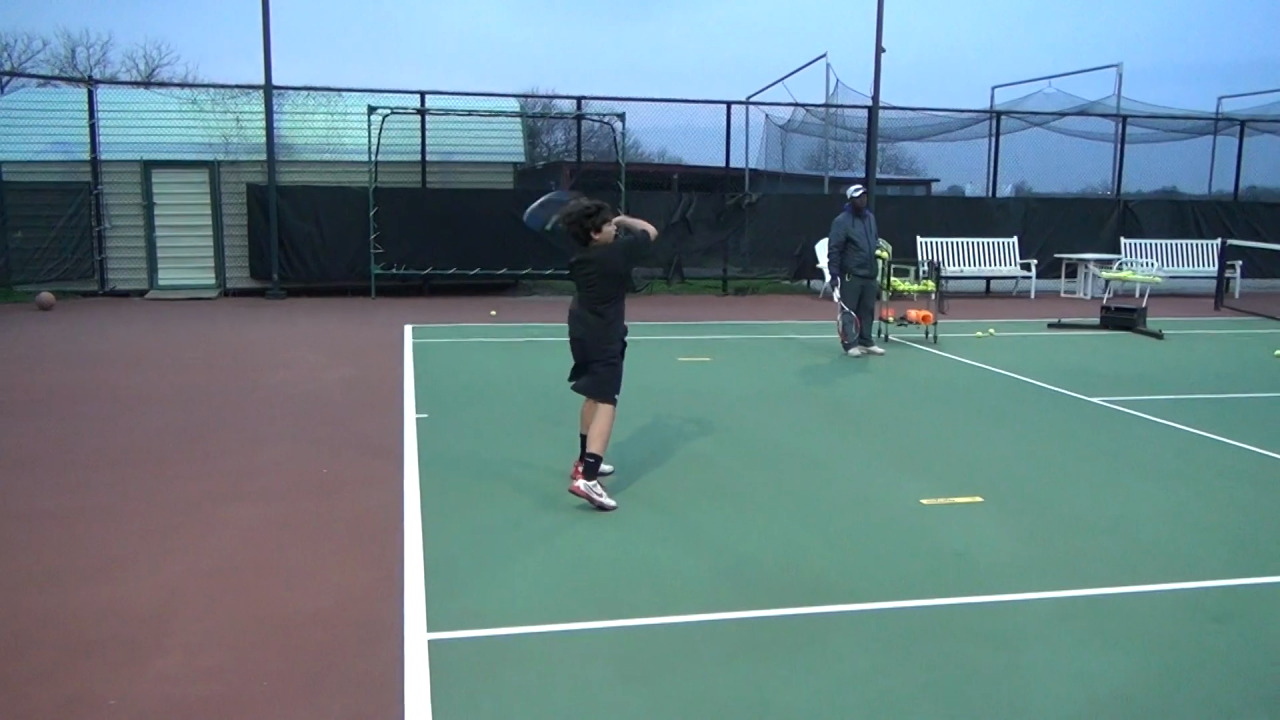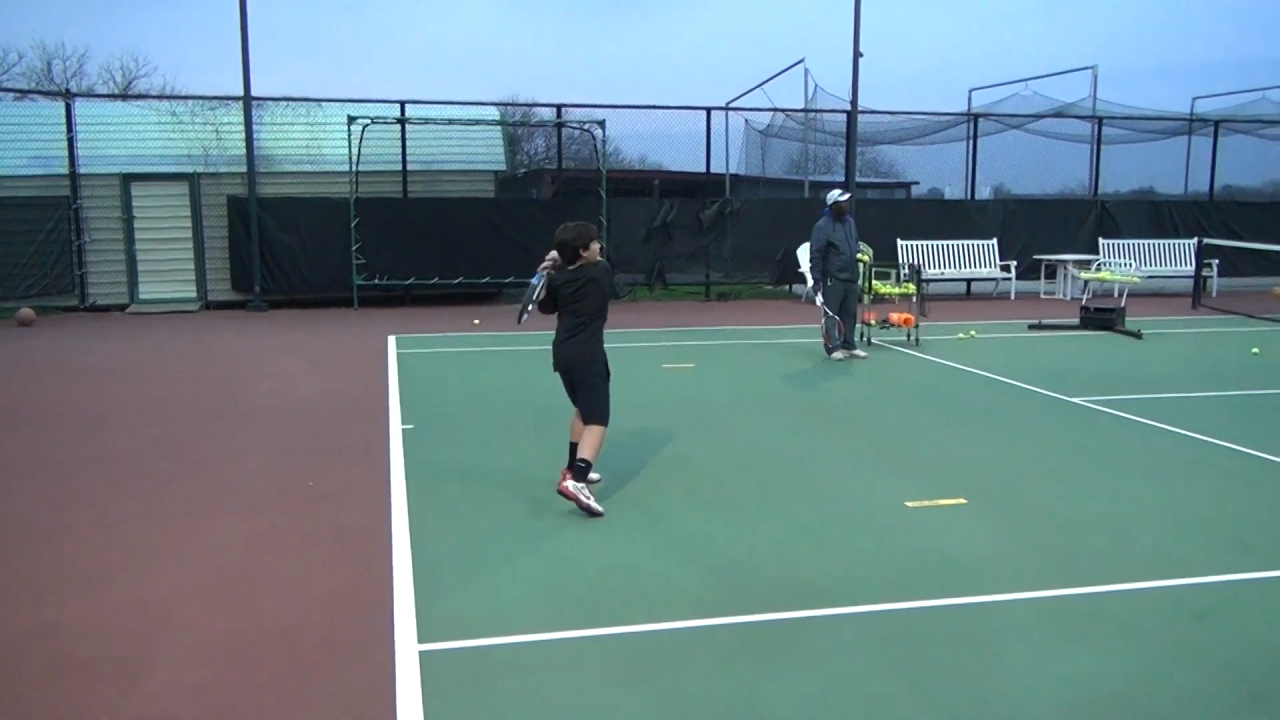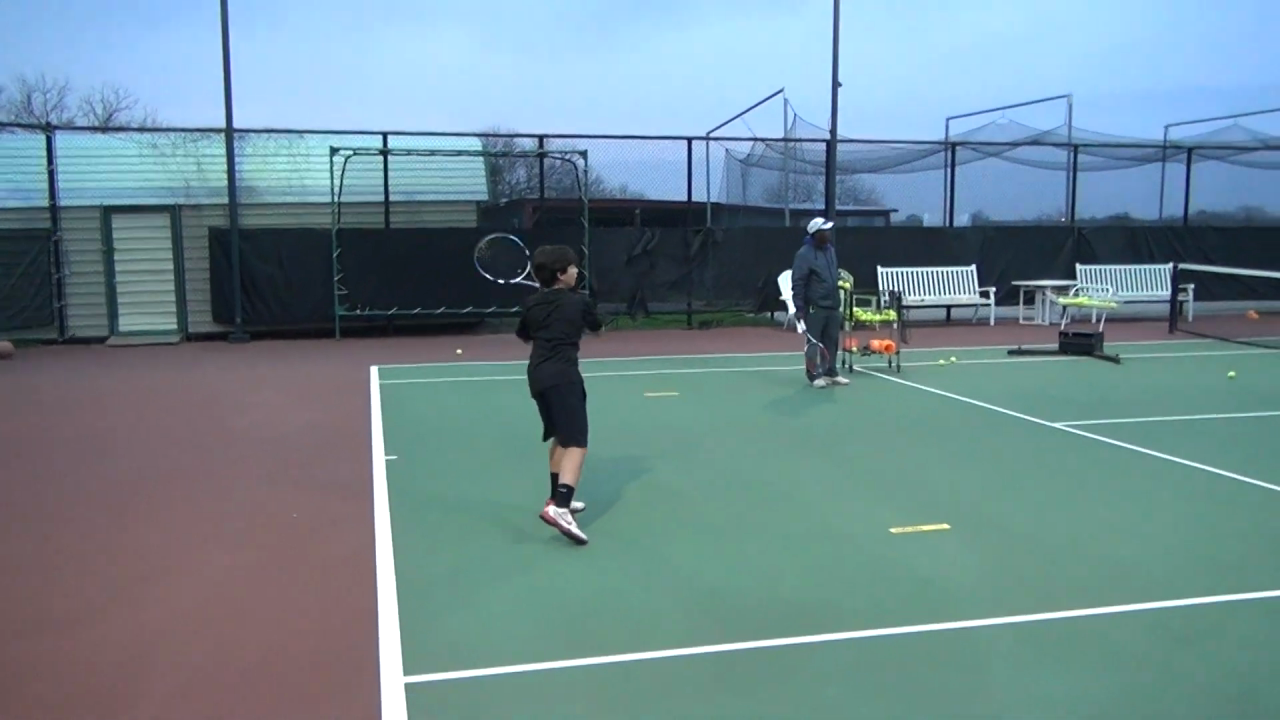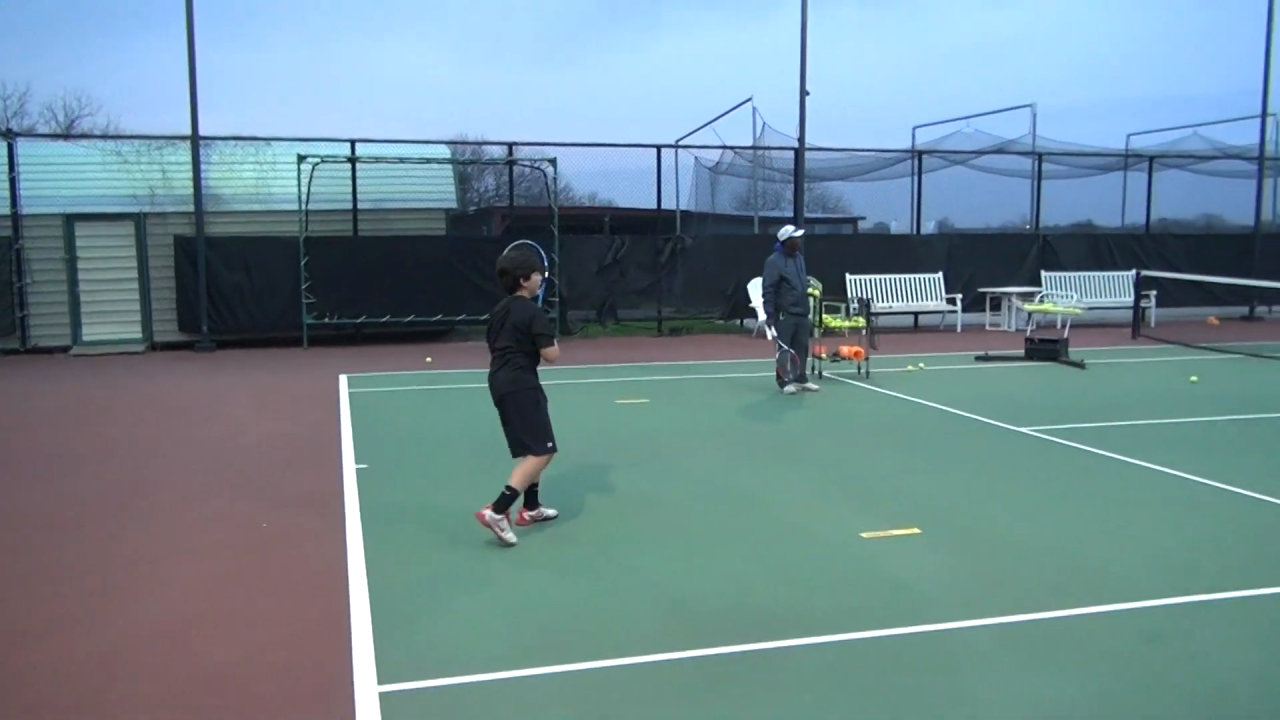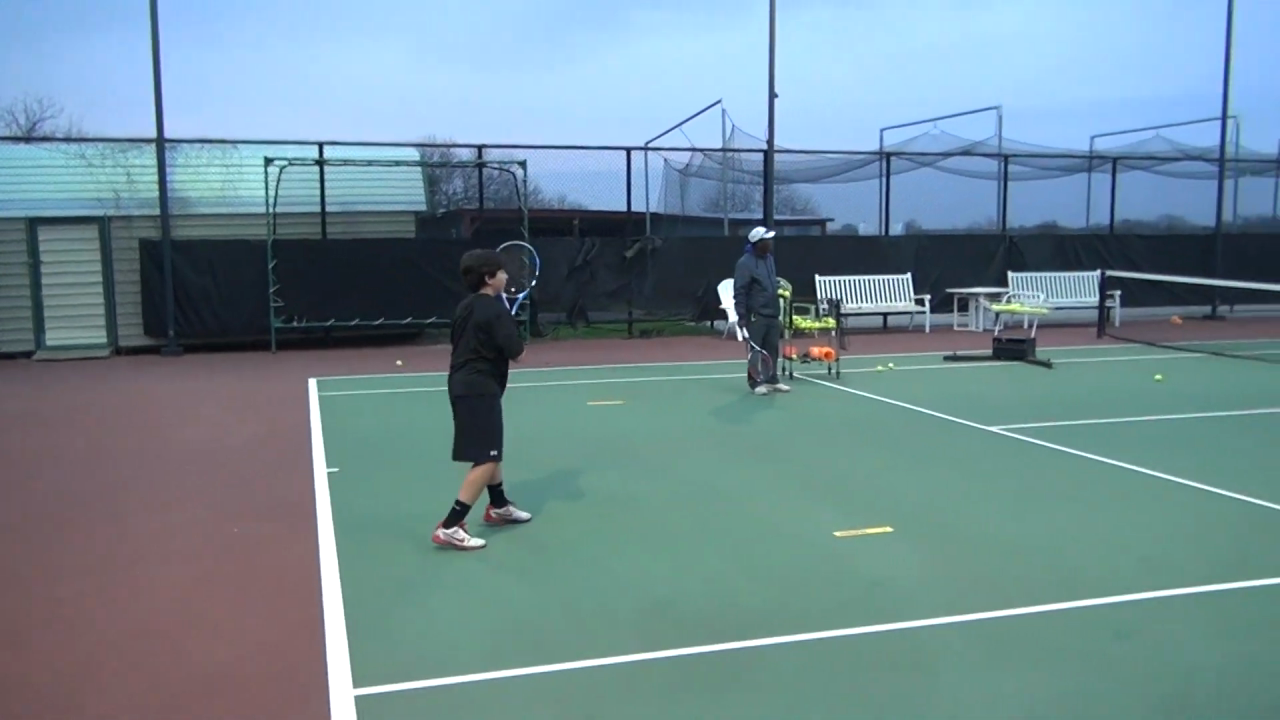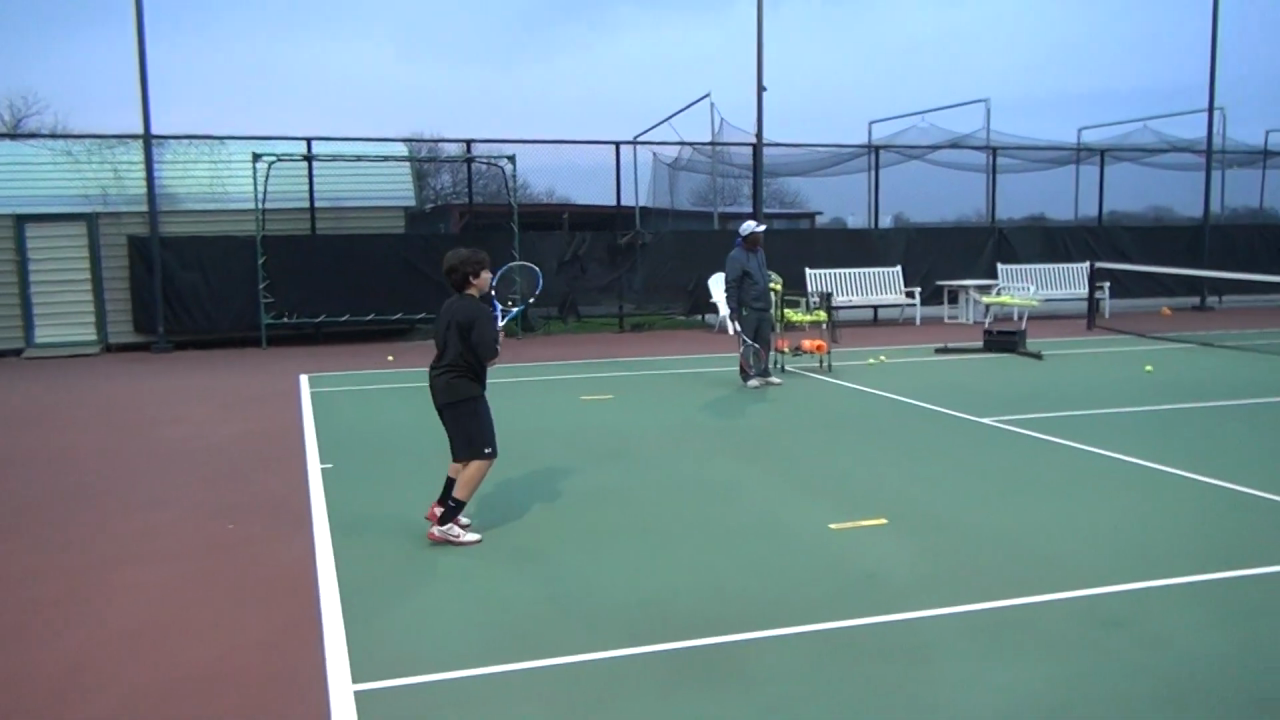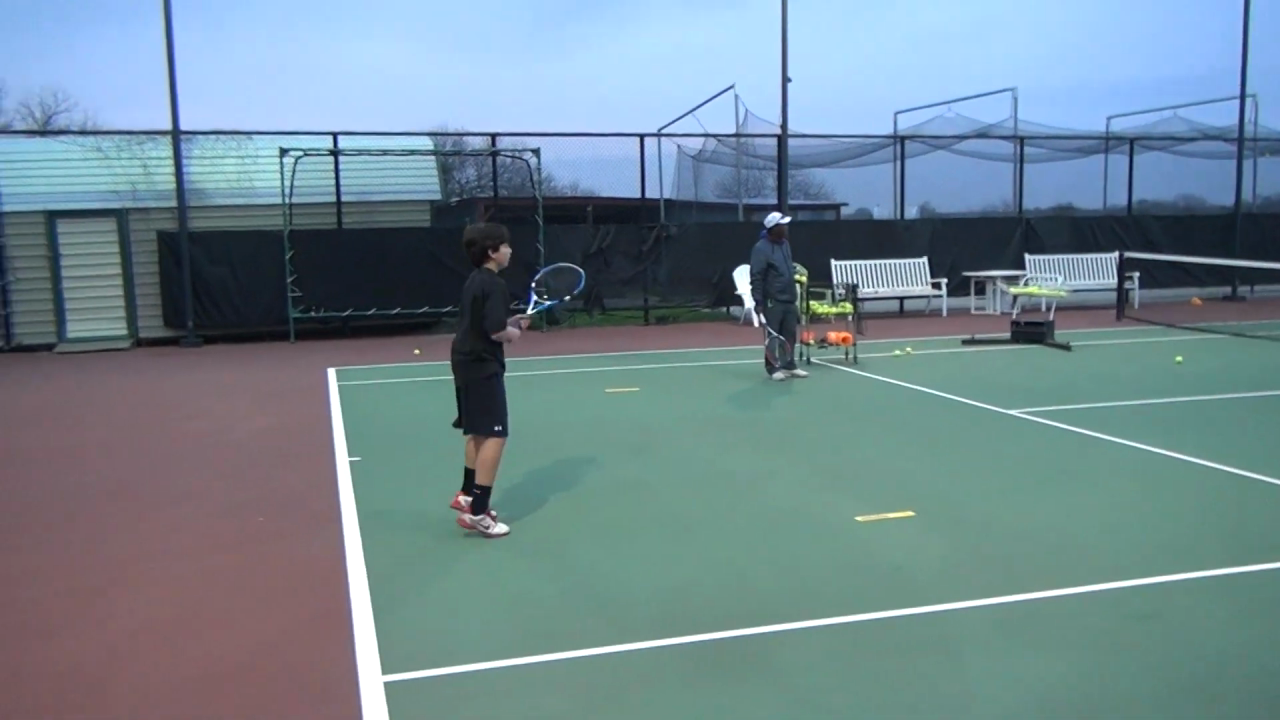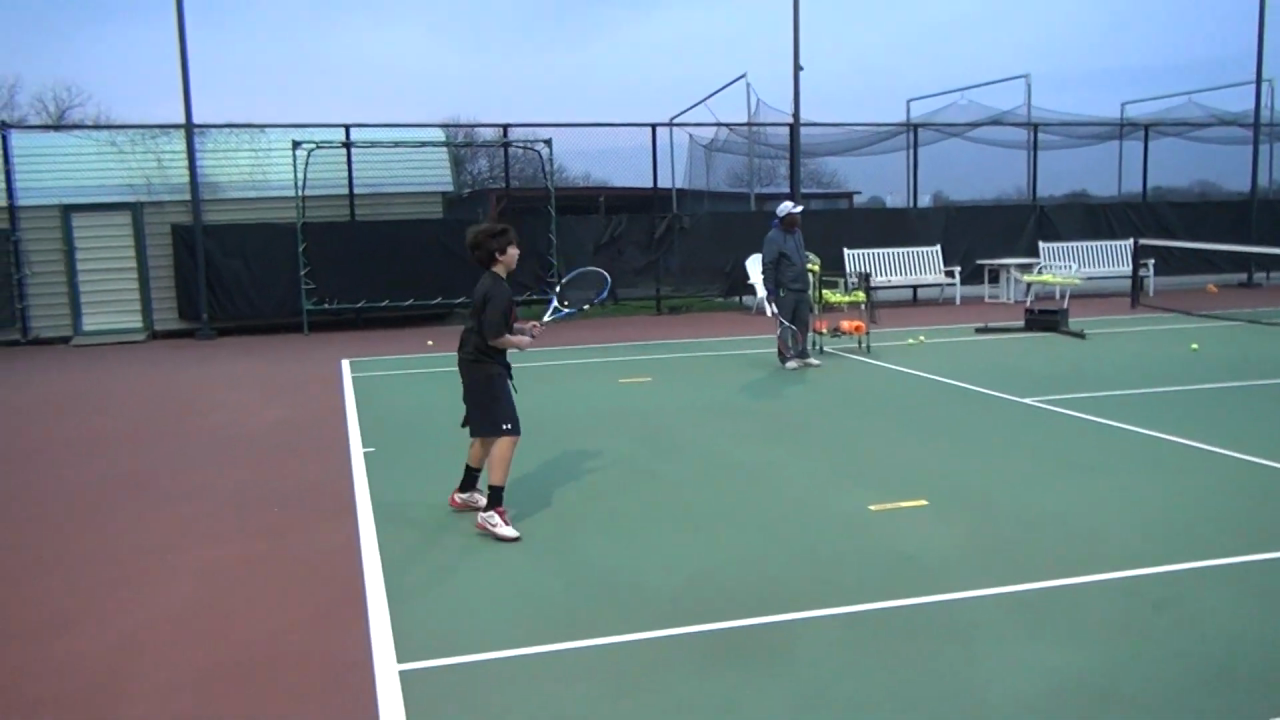
dt=0.2s
person 1, frame 1
left shoulder: (580, 258)
right shoulder: (617, 251)
right elbow: (650, 233)
right wrist: (626, 220)
left hip: (582, 330)
right hip: (603, 334)
left knee: (597, 392)
right knee: (604, 401)
left ankle: (586, 459)
right ankle: (586, 478)
person 1, frame 2
left shoulder: (556, 280)
right shoulder: (601, 272)
left elbow: (544, 307)
left wrist: (558, 259)
right wrist: (560, 259)
left hip: (563, 352)
right hip: (588, 355)
left knee: (584, 409)
right knee: (597, 420)
left ankle: (574, 470)
right ankle: (577, 481)
person 1, frame 3
left shoulder: (532, 303)
right shoulder: (579, 302)
right elbow: (596, 328)
left hip: (538, 375)
right hip: (563, 377)
left knee: (560, 437)
right knee: (576, 444)
left ankle: (558, 499)
right ankle: (559, 507)
person 1, frame 4
left shoulder: (500, 310)
right shoulder: (533, 312)
right elbow: (551, 355)
right wrist: (551, 340)
left hip: (500, 382)
right hip: (521, 385)
left knee: (527, 447)
right knee: (542, 451)
left ankle: (530, 507)
right ankle: (497, 510)
person 1, frame 5
left shoulder: (464, 308)
right shoulder: (498, 311)
right elbow: (517, 354)
right wrist: (514, 340)
left hip: (461, 384)
right hip: (480, 389)
left knee: (487, 452)
right knee: (487, 459)
left ankle: (498, 506)
right ankle: (450, 526)
person 1, frame 6
left shoulder: (449, 307)
right shoulder: (479, 311)
right elbow: (489, 357)
right wrist: (496, 344)
left hip: (443, 385)
right hip: (463, 389)
left knee: (468, 451)
right knee: (483, 455)
left ankle: (442, 506)
right ankle: (445, 524)
person 1, frame 7
left shoulder: (475, 281)
right shoulder: (495, 285)
right elbow: (495, 331)
left wrist: (510, 322)
right wrist: (514, 331)
left hip: (467, 363)
right hip: (481, 366)
left knee: (478, 432)
right knee: (494, 436)
left ankle: (468, 494)
right ankle: (476, 511)
person 1, frame 8
left shoulder: (489, 284)
right shoulder: (499, 290)
right elbow: (494, 337)
left wrist: (521, 329)
right wrist: (519, 342)
left hip: (477, 365)
right hip: (485, 368)
left knee: (487, 431)
right knee: (507, 433)
left ankle: (465, 492)
right ankle: (492, 510)
person 2, frame 1
left shoulder: (870, 217)
right shoulder: (842, 221)
right elbow: (834, 250)
right wrist: (834, 275)
left hip: (870, 274)
right hip: (851, 275)
left knee: (867, 311)
right knee: (849, 311)
left ankle: (866, 342)
right ankle: (850, 344)
person 2, frame 2
left shoulder: (850, 221)
right shoulder: (823, 226)
right elbow: (816, 255)
left wrist: (860, 255)
right wrist: (816, 279)
left hip: (852, 278)
right hip: (833, 280)
left knee: (850, 314)
right knee: (832, 315)
left ankle: (849, 346)
right ankle: (832, 348)
person 2, frame 3
left shoulder: (830, 250)
right shoulder: (804, 254)
right elbow: (798, 283)
left wrist: (841, 282)
right wrist: (799, 307)
left hip: (833, 306)
right hip: (815, 307)
left knee: (832, 341)
right knee: (814, 342)
left ankle: (830, 372)
right ankle: (814, 375)
person 2, frame 4
left shoulder: (799, 257)
right shoulder: (774, 261)
right elbow: (768, 290)
left wrist: (810, 289)
right wrist: (770, 314)
left hip: (802, 312)
right hip: (785, 314)
left knee: (801, 348)
left ankle: (800, 379)
right ankle: (784, 381)
person 2, frame 5
left shoulder: (769, 258)
right shoulder: (745, 263)
right elbow: (740, 291)
left wrist: (780, 290)
right wrist: (742, 315)
left hip: (773, 314)
right hip: (756, 315)
left knee: (772, 349)
left ankle: (771, 380)
right ankle: (756, 382)
person 2, frame 6
left shoulder: (760, 252)
right shoulder: (736, 256)
right elbow: (731, 285)
left wrist: (771, 284)
right wrist: (733, 309)
left hip: (764, 307)
right hip: (747, 309)
left knee: (764, 342)
left ankle: (763, 373)
right ankle: (747, 375)
person 2, frame 7
left shoulder: (785, 244)
right shoulder: (761, 248)
right elbow: (756, 277)
left wrist: (796, 276)
right wrist: (758, 301)
left hip: (789, 299)
right hip: (772, 301)
left knee: (789, 335)
left ankle: (789, 365)
right ankle: (773, 368)
person 2, frame 8
left shoulder: (797, 233)
right shoulder: (773, 237)
right elbow: (768, 266)
left wrist: (809, 264)
right wrist: (770, 290)
left hip: (802, 288)
right hip: (785, 290)
left knee: (802, 324)
left ankle: (802, 354)
right ankle: (785, 357)
